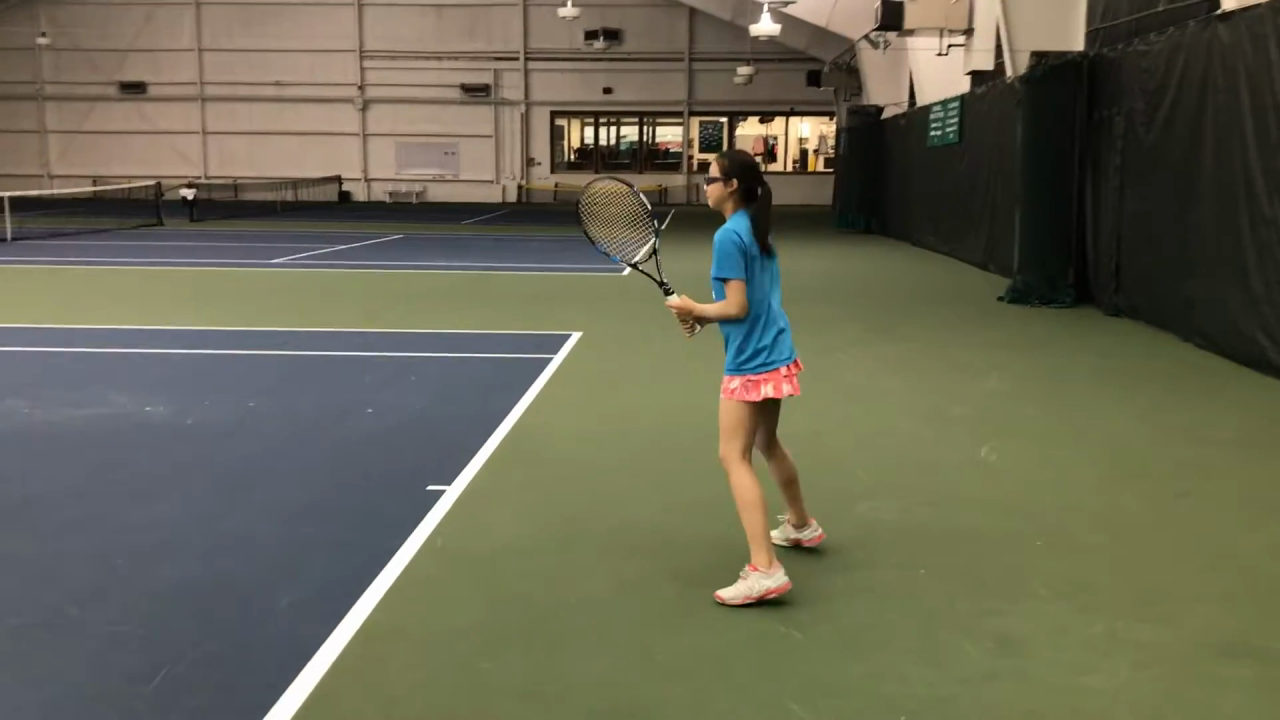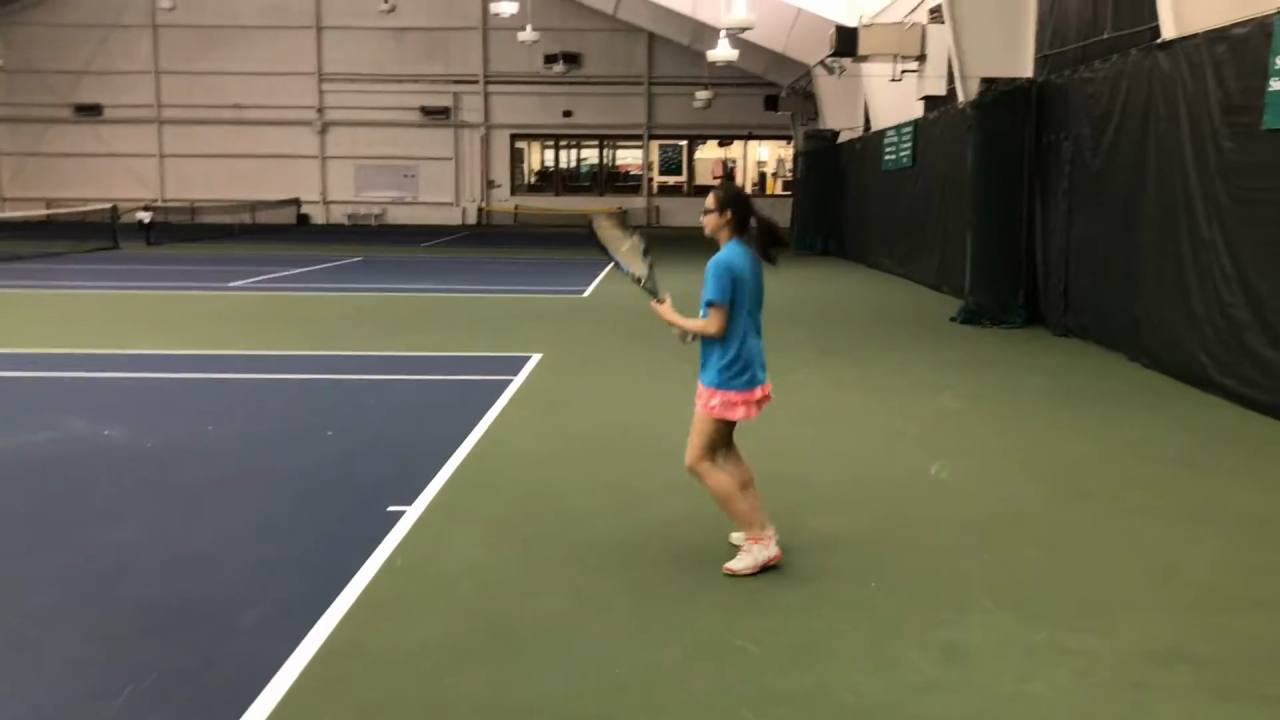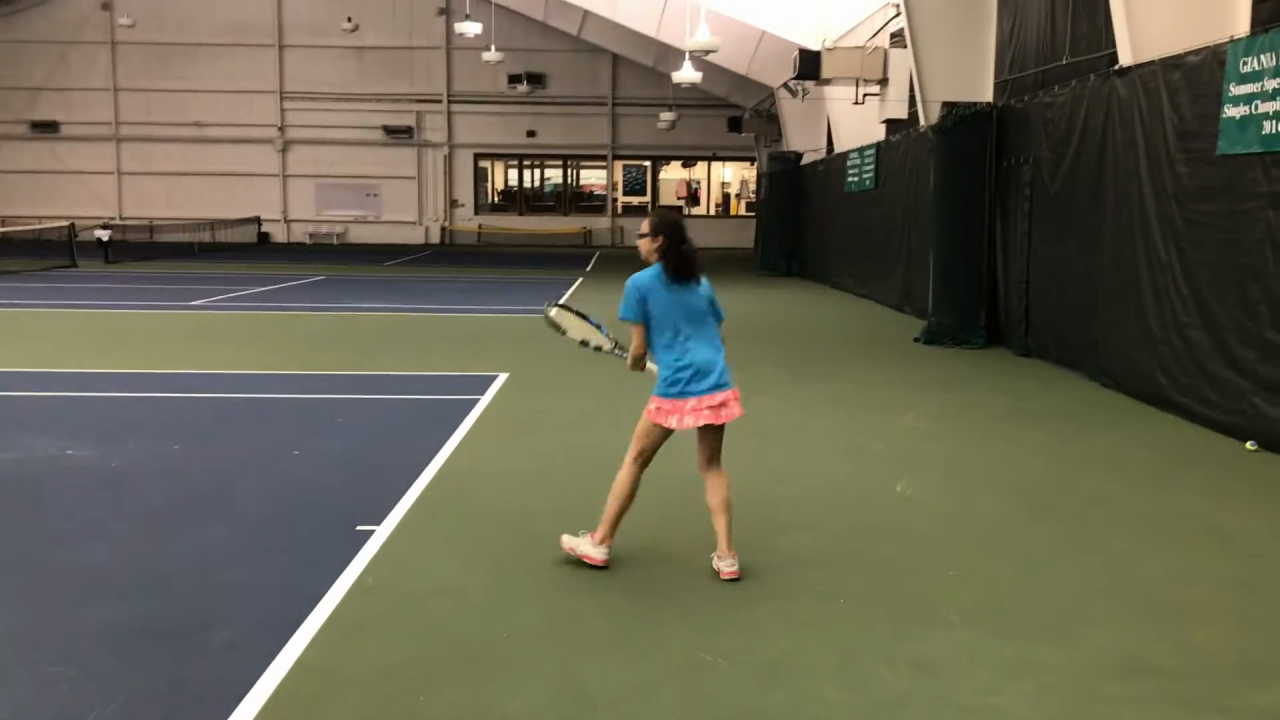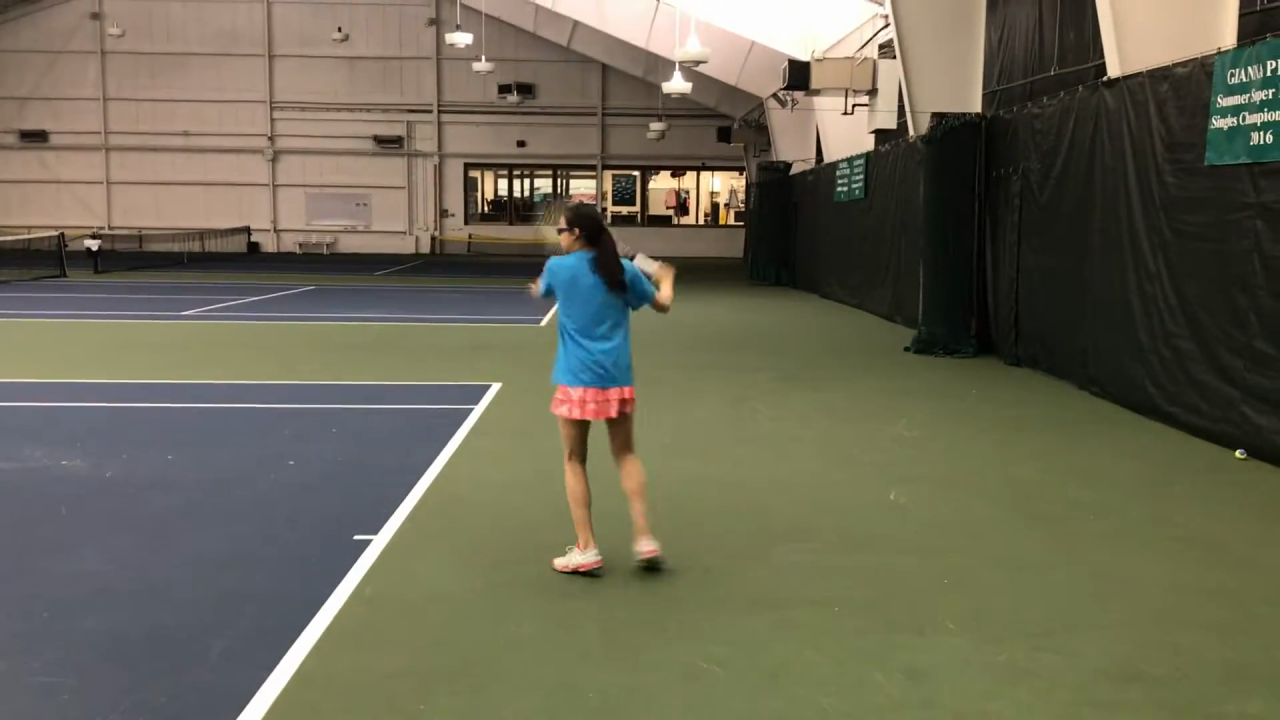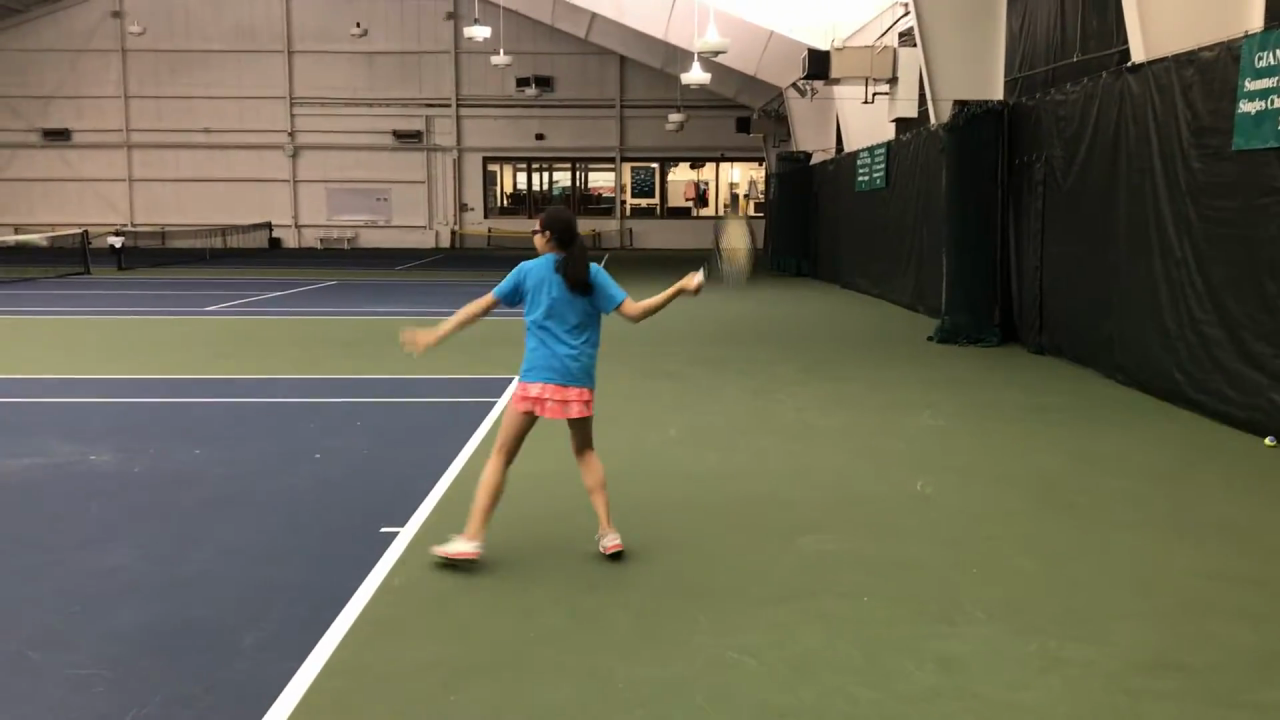
dt=0.4s
person 1, frame 1
left shoulder: (729, 236)
right shoulder: (757, 229)
left elbow: (736, 308)
left wrist: (692, 309)
right wrist: (702, 312)
left hip: (750, 363)
right hip: (774, 354)
left knee: (733, 457)
right knee: (765, 441)
left ankle: (763, 571)
right ankle: (802, 524)
person 1, frame 2
left shoulder: (721, 264)
right shoulder: (749, 256)
left elbow: (715, 329)
left wrist: (673, 318)
right wrist: (695, 324)
left hip: (725, 378)
right hip: (747, 371)
left knee: (698, 460)
right knee: (722, 445)
left ankle: (758, 539)
right ankle: (761, 529)
person 1, frame 3
left shoulder: (639, 284)
right shoulder: (700, 282)
left elbow: (640, 348)
left wrist: (636, 363)
left hip: (675, 391)
right hip: (718, 386)
left knee: (635, 462)
right knee: (712, 466)
left ankle: (599, 543)
right ankle: (726, 555)
person 1, frame 4
left shoulder: (557, 267)
right shoulder: (623, 269)
left elbow: (542, 288)
right elbow: (663, 305)
left wrist: (540, 289)
right wrist: (665, 278)
left hip: (575, 382)
right hip: (616, 379)
left knee: (574, 461)
right knee: (625, 455)
left ankle: (585, 549)
right ankle: (644, 537)
person 1, frame 5
left shoulder: (527, 271)
right shoulder: (592, 274)
left elbow: (480, 306)
right elbow: (633, 313)
left wrist: (434, 335)
right wrist: (679, 288)
left hip: (537, 379)
right hip: (578, 381)
left knee: (501, 457)
right knee: (585, 451)
left ankle: (470, 538)
right ankle: (608, 533)
